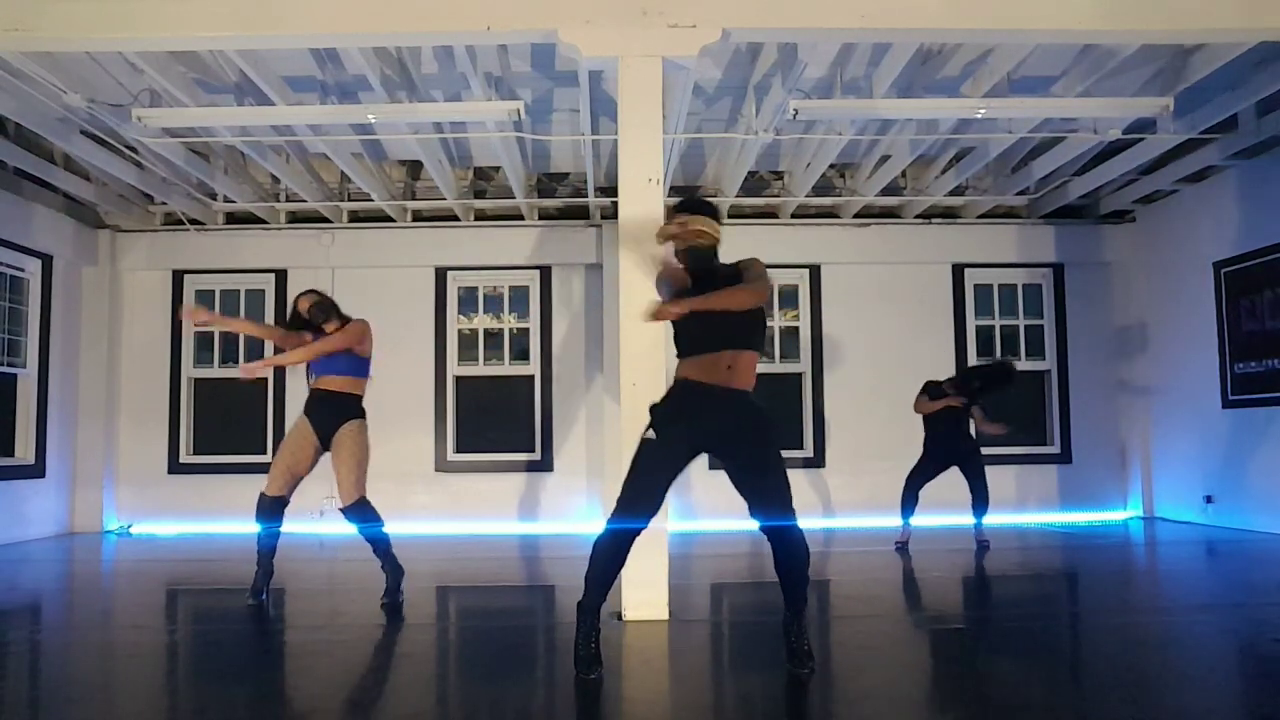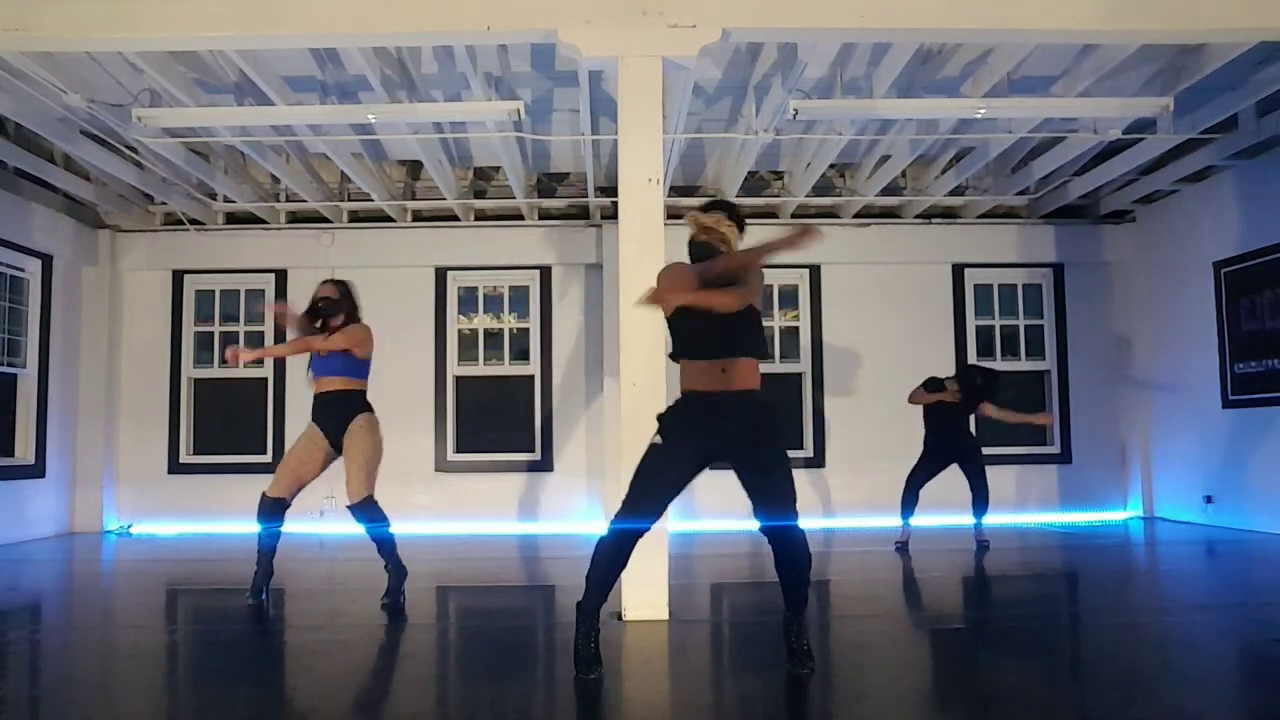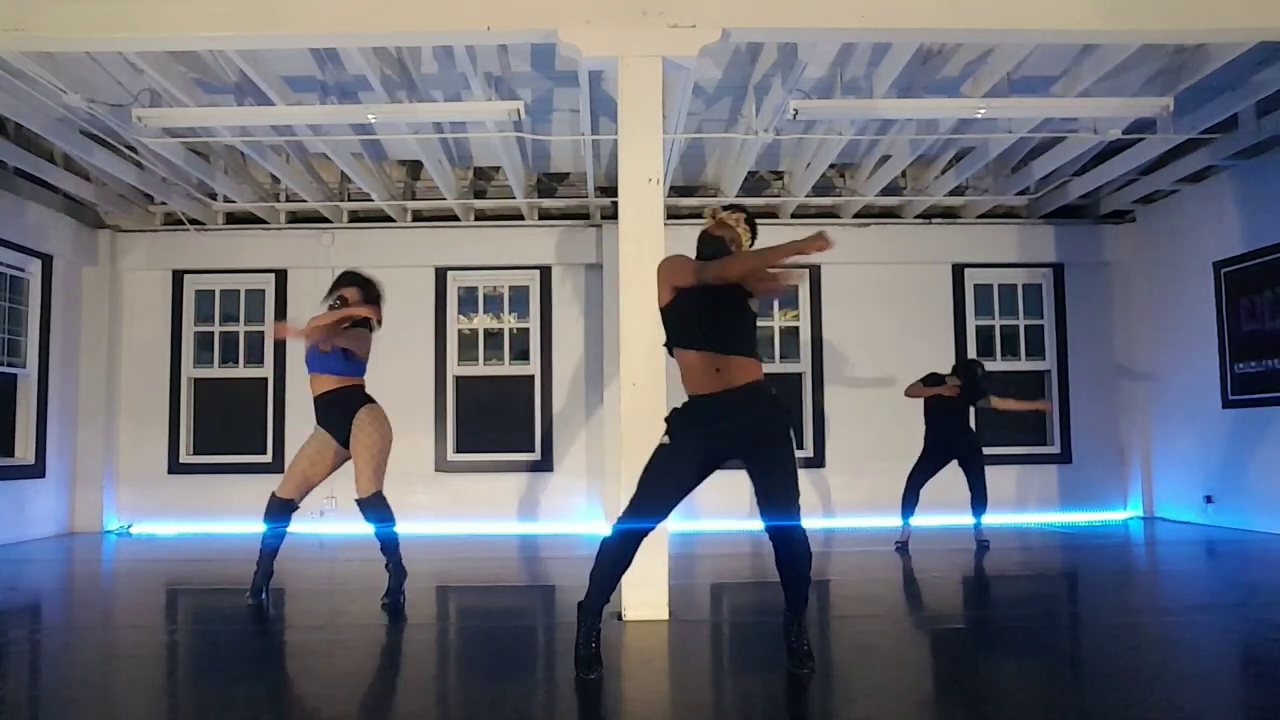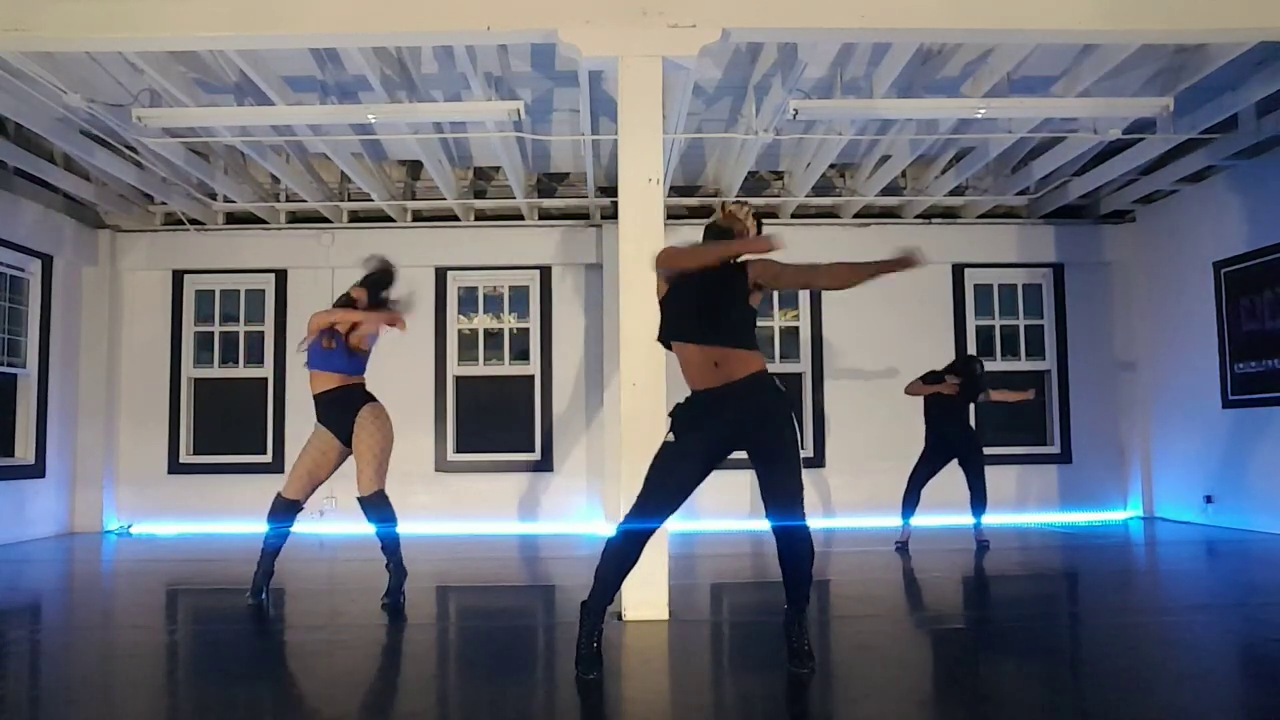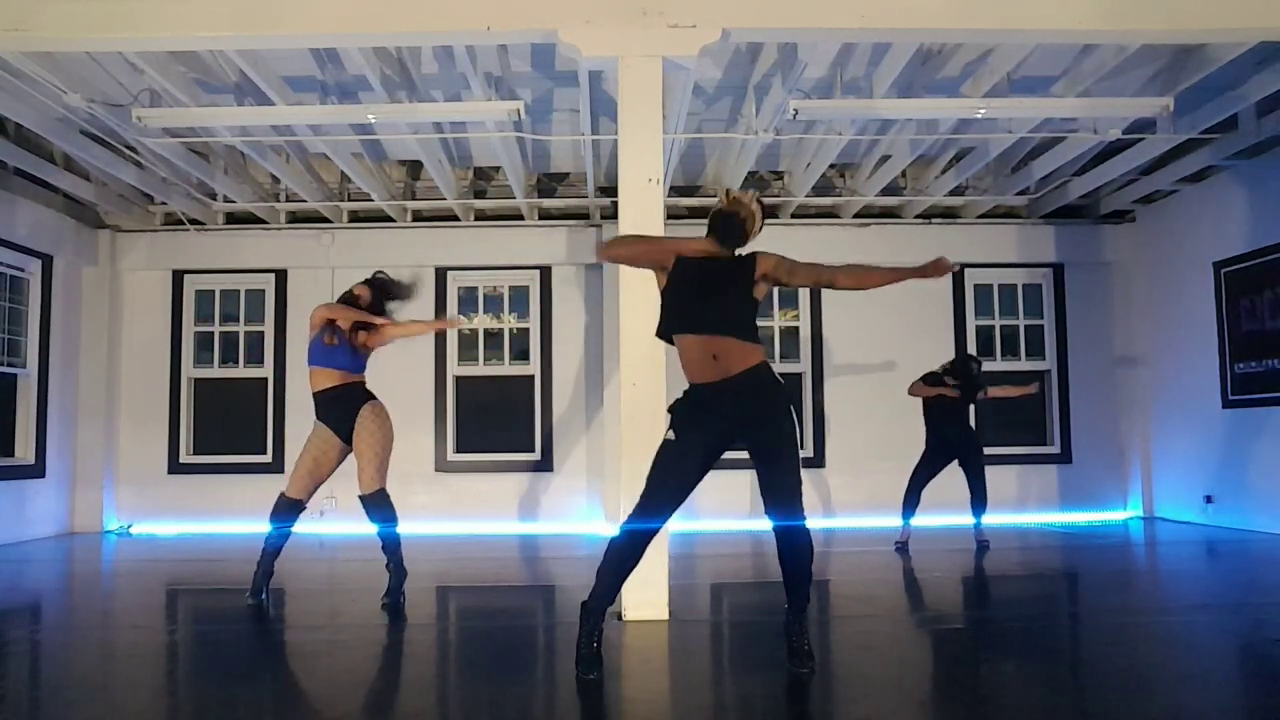
dt=0.1s
person 1, frame 1
left shoulder: (745, 272)
right shoulder: (676, 276)
left elbow: (757, 294)
right elbow: (666, 286)
left wrist: (690, 305)
left hip: (742, 414)
right hip: (684, 408)
left knee: (782, 522)
right knee: (628, 517)
left ankle: (796, 626)
right ankle: (588, 620)
person 1, frame 2
left shoulder: (743, 275)
right shoulder: (677, 274)
left elbow: (738, 298)
right elbow: (708, 272)
left wrist: (684, 296)
right wrist: (777, 245)
left hip: (752, 415)
right hip: (693, 416)
left knee: (783, 525)
right knee: (633, 519)
left ankle: (796, 626)
right ankle: (588, 621)
person 1, frame 3
left shoulder: (735, 280)
right shoulder: (673, 270)
left elbow: (770, 283)
right elbow: (717, 271)
right wrist: (794, 249)
left hip: (759, 411)
right hip: (698, 417)
left knee: (784, 524)
right knee: (637, 519)
left ankle: (795, 627)
right ankle: (589, 620)
person 1, frame 4
left shoulder: (751, 273)
right shoulder: (672, 266)
left elbow: (821, 277)
right elbow: (680, 259)
left wrist: (891, 266)
right wrist: (736, 245)
left hip: (761, 404)
right hip: (704, 413)
left knee: (788, 520)
right knee: (643, 517)
left ankle: (796, 625)
right ankle: (592, 619)
person 1, frame 5
left shoulder: (758, 267)
right shoulder: (672, 259)
left elbow: (840, 276)
right elbow: (613, 248)
left wrist: (917, 271)
right wrist: (673, 247)
left hip: (760, 398)
right hip: (703, 405)
left knee: (788, 515)
right knee: (648, 515)
left ankle: (798, 624)
right ankle: (594, 616)
person 2, frame 1
left shoulder: (358, 328)
right shoulder: (303, 339)
left elbow: (326, 347)
right elbow: (259, 331)
left wrist: (269, 363)
right wrist: (212, 319)
left hip: (347, 420)
right hip: (313, 418)
left knee: (352, 501)
right knee: (273, 494)
left ankle: (391, 569)
right ankle: (262, 573)
person 2, frame 2
left shoulder: (359, 332)
right shoulder: (315, 332)
left elbow: (312, 343)
right elbow: (300, 328)
left wrist: (257, 353)
right wrist: (287, 315)
left hip: (357, 418)
right hip: (322, 423)
left knee: (360, 500)
right knee: (275, 495)
left ankle: (395, 571)
right ankle: (262, 573)
person 2, frame 3
left shoulder: (358, 333)
right shoulder: (319, 326)
left elbow: (339, 338)
right elbow: (316, 326)
left wrist: (293, 332)
right wrist: (345, 311)
left hip: (363, 415)
right hip: (329, 426)
left knee: (368, 495)
right knee: (284, 495)
left ankle: (396, 573)
right ankle: (263, 572)
person 2, frame 4
left shoulder: (363, 333)
right shoulder: (320, 322)
left elbow: (369, 327)
right elbow: (321, 320)
right wrist: (377, 314)
left hip: (364, 413)
right hip: (330, 422)
left knee: (370, 493)
right knee: (291, 494)
left ankle: (396, 572)
right ankle: (263, 570)
person 2, frame 5
left shoulder: (366, 336)
right shoulder: (322, 320)
left elbow: (407, 330)
right elbow: (327, 310)
left wrist: (438, 324)
right wrist: (376, 318)
left hip: (363, 411)
right hip: (329, 421)
left knee: (372, 492)
right knee: (294, 496)
left ankle: (396, 572)
right ankle: (262, 571)
person 3, frame 1
left shoulder: (968, 398)
right shoulder: (933, 387)
left elbow: (982, 423)
right elbow: (919, 407)
left wrist: (994, 428)
right wrist: (947, 402)
left hip: (965, 448)
right hip: (935, 450)
left knee: (980, 491)
right knee: (912, 485)
left ankle: (978, 528)
right ankle: (906, 528)
person 3, frame 2
left shoulder: (972, 397)
right shoulder: (935, 385)
left elbow: (1000, 413)
right elbow: (913, 398)
left wrist: (1033, 418)
right wrist: (941, 397)
left hip: (966, 446)
right hip: (936, 448)
left knee: (980, 489)
right knee: (912, 484)
left ankle: (978, 527)
right ankle: (906, 528)
person 3, frame 3
left shoulder: (971, 391)
right shoulder: (935, 380)
left elbow: (1003, 403)
right elbow: (910, 391)
left wrist: (1035, 405)
right wrist: (939, 390)
left hip: (966, 443)
right hip: (937, 444)
left knee: (979, 487)
right knee: (913, 482)
left ankle: (978, 527)
right ankle: (906, 527)
person 3, frame 4
left shoulder: (969, 389)
right shoulder: (933, 378)
left elbow: (999, 395)
right elbow: (909, 389)
left wrist: (1025, 395)
right wrist: (938, 388)
left hip: (966, 441)
right hip: (937, 443)
left knee: (978, 486)
right knee: (914, 483)
left ankle: (977, 526)
right ankle: (906, 527)
person 3, frame 5
left shoulder: (969, 388)
right shoulder: (932, 380)
left elbow: (1000, 391)
right elbow: (913, 390)
left wrist: (1029, 389)
right wrist: (942, 391)
left hip: (967, 442)
right hip: (938, 443)
left knee: (978, 486)
right knee: (915, 484)
left ankle: (978, 527)
right ankle: (906, 527)
